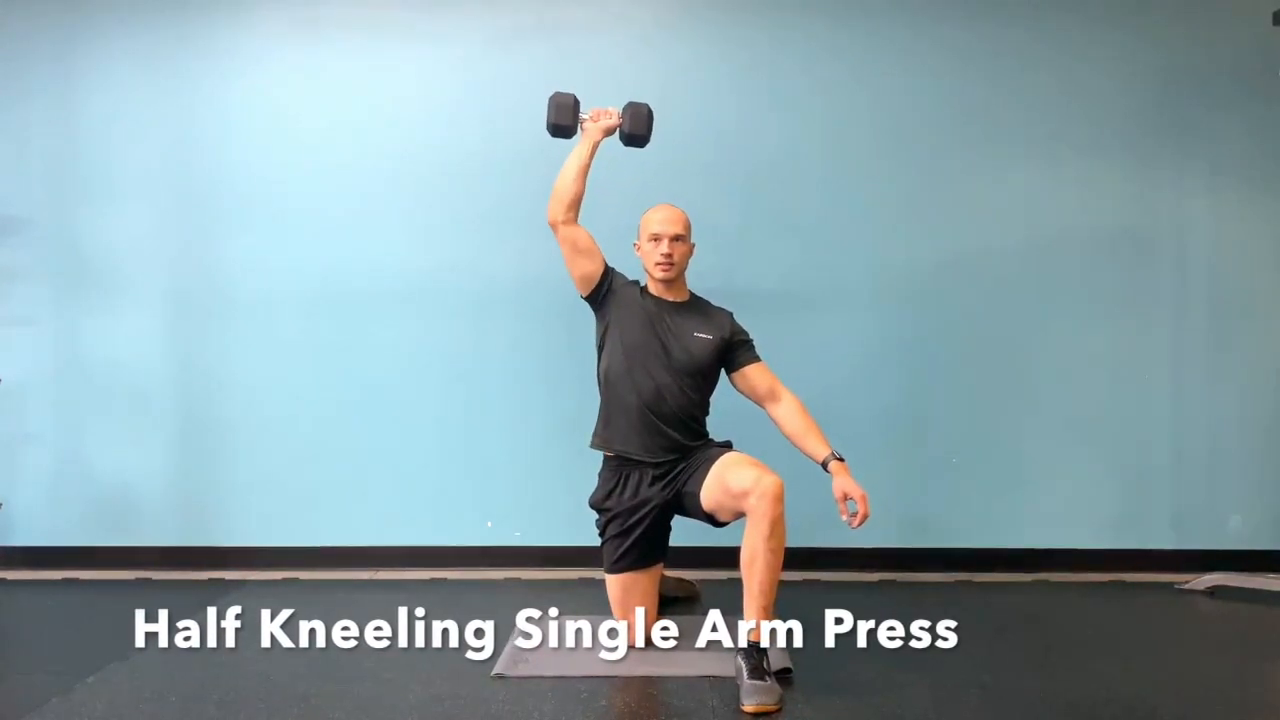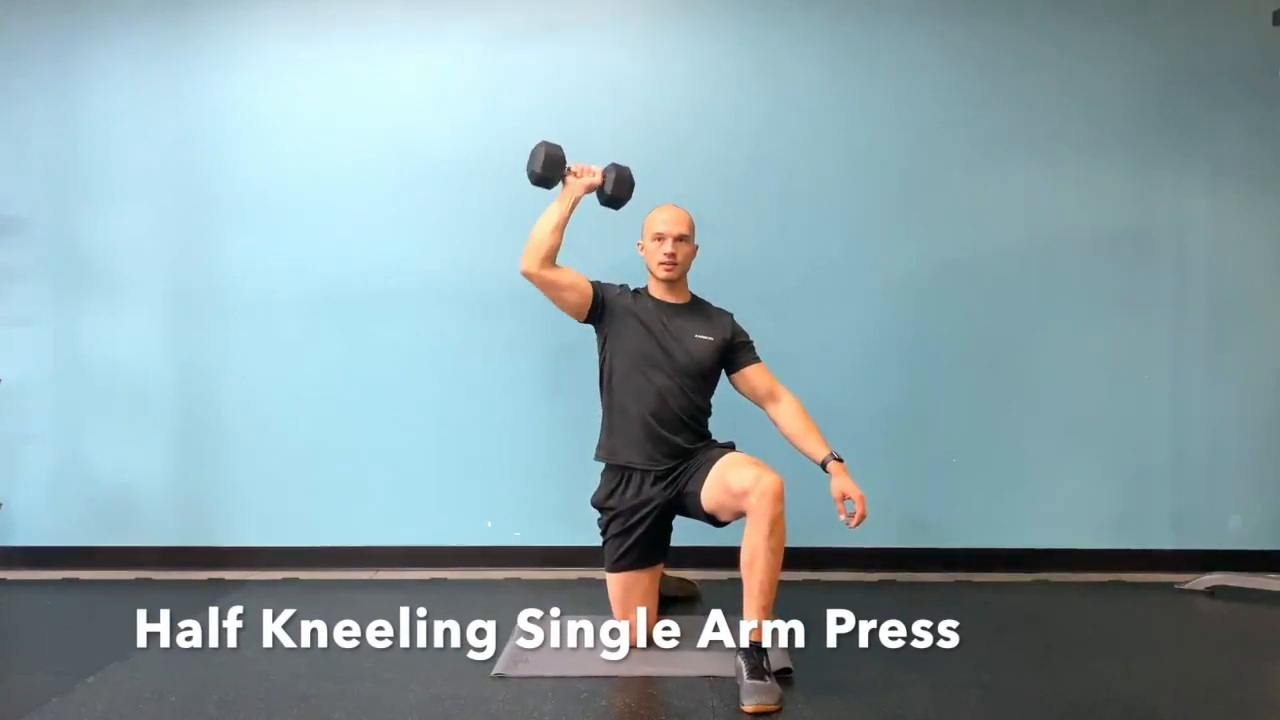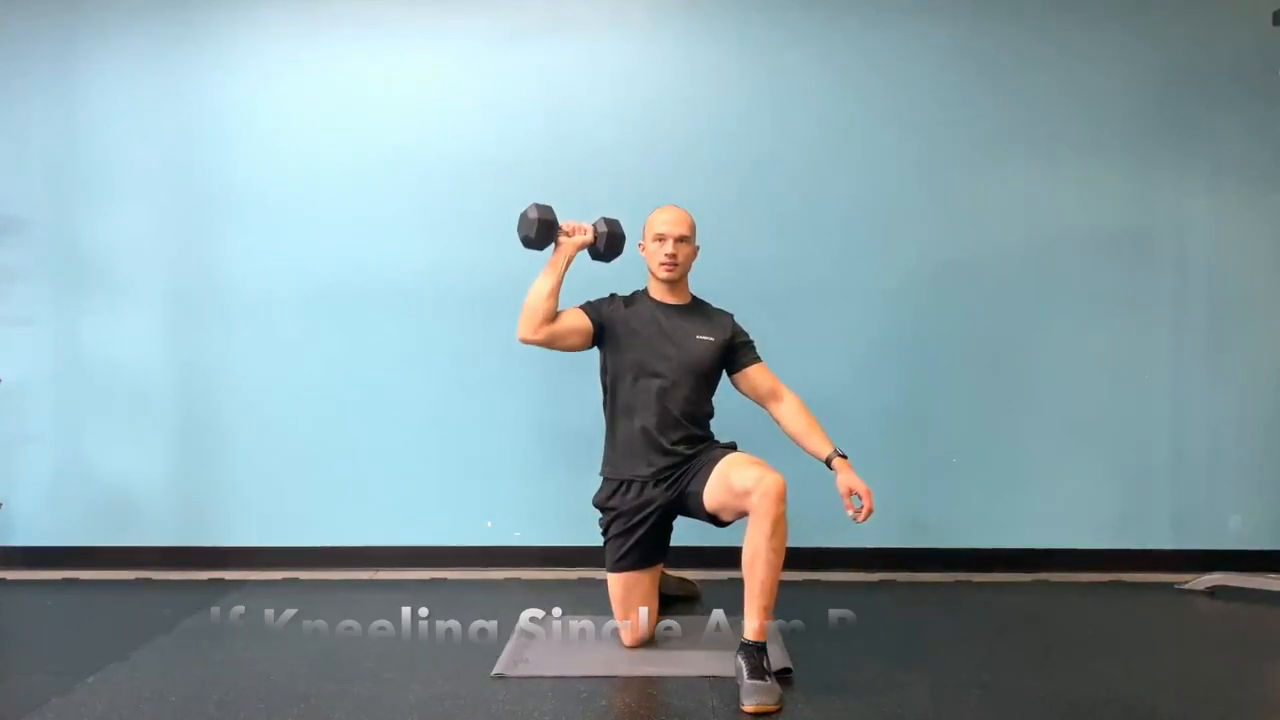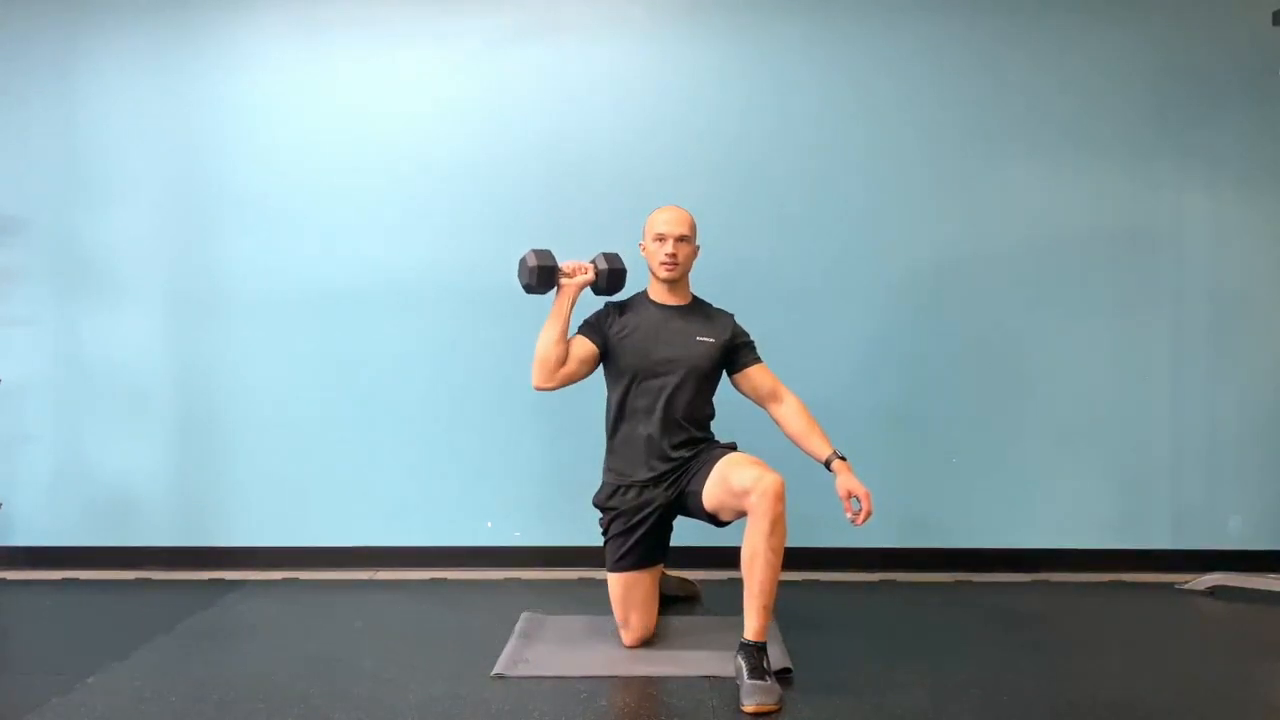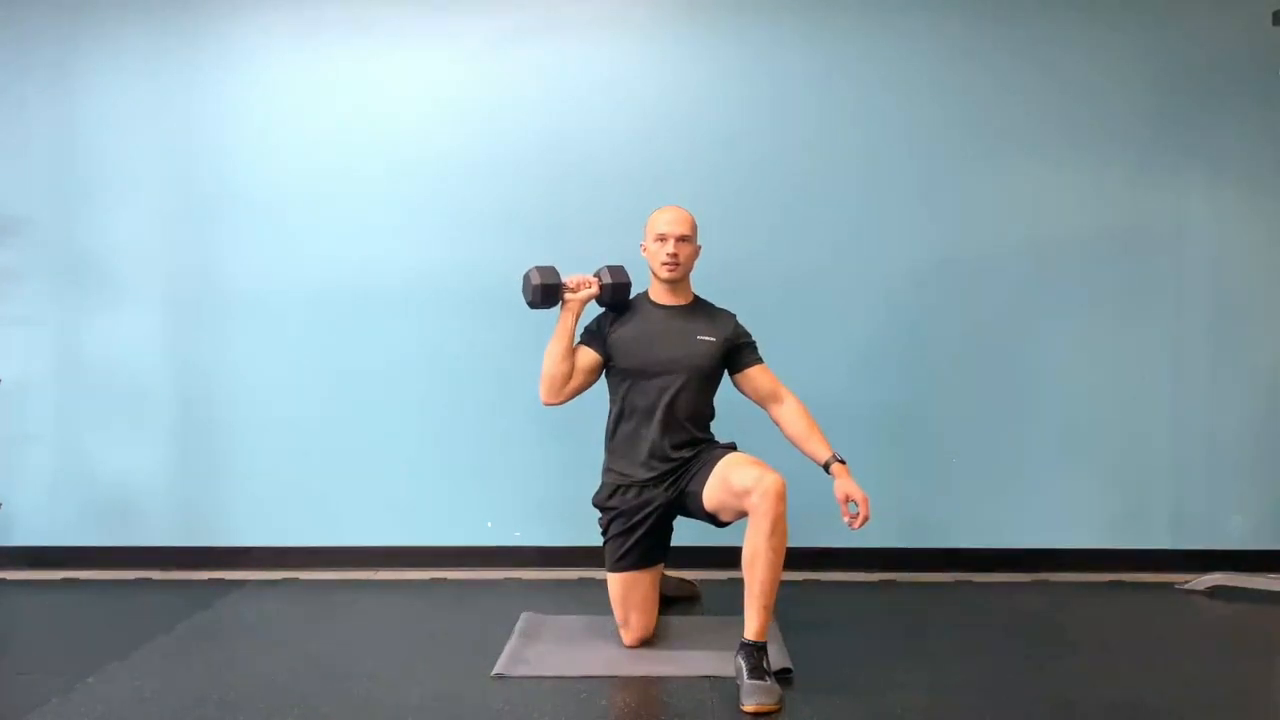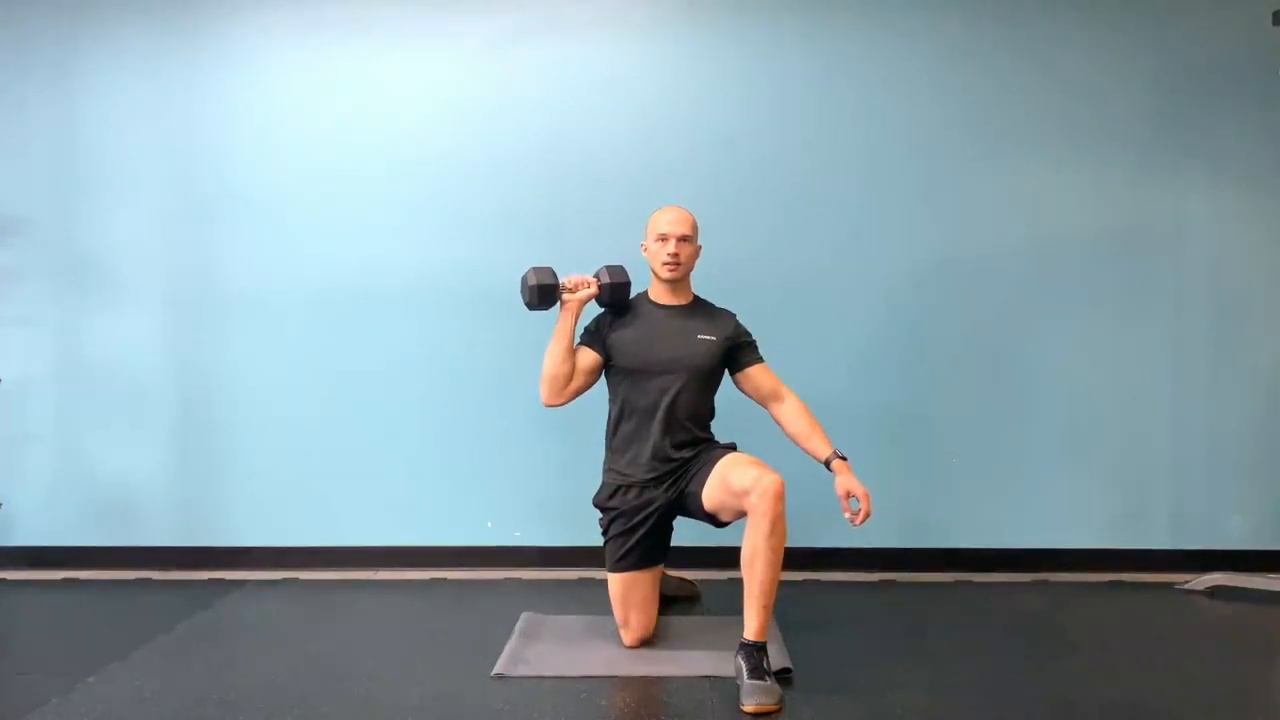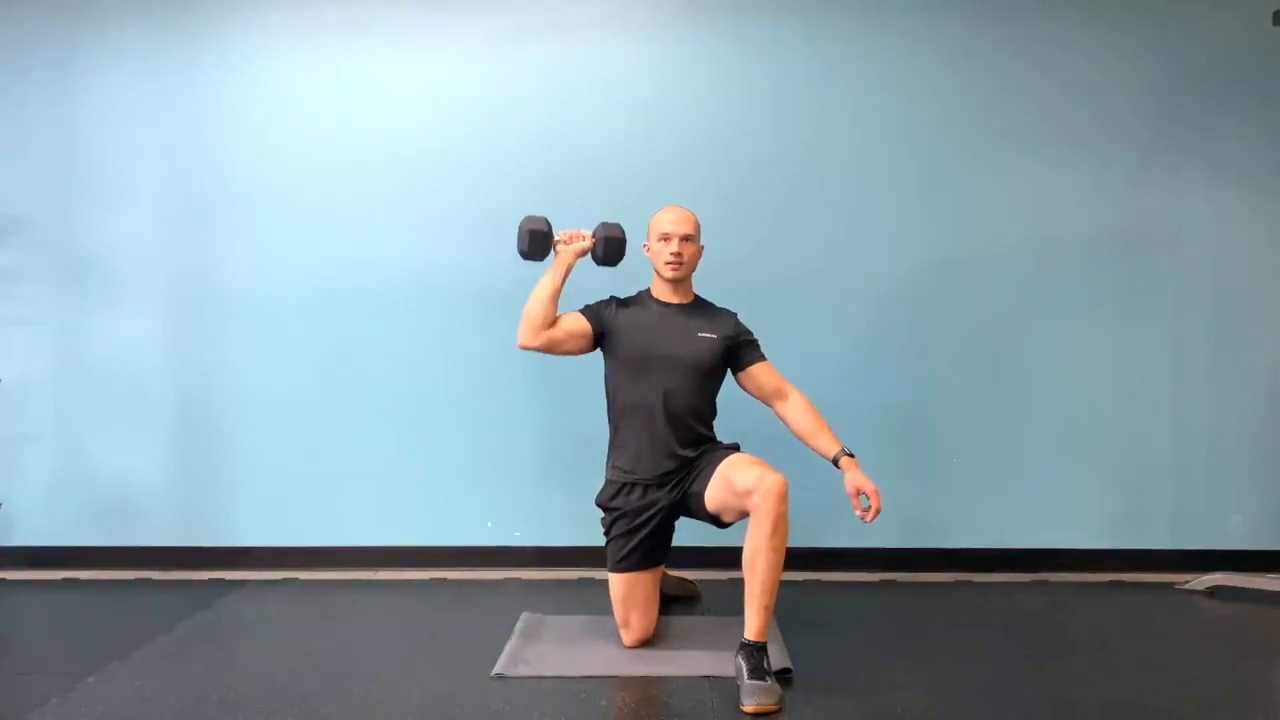
dt=0.3s
person 1, frame 1
left shoulder: (719, 324)
right shoulder: (613, 298)
left elbow: (774, 397)
right elbow: (562, 218)
left wrist: (834, 463)
right wrist: (592, 138)
left hip: (693, 463)
right hip: (627, 477)
left knee: (766, 488)
right knee: (635, 635)
left ankle: (752, 651)
right ankle: (657, 578)
person 1, frame 2
left shoulder: (719, 325)
right shoulder: (614, 305)
left elbow: (774, 398)
right elbow: (535, 267)
left wrist: (833, 464)
right wrist: (573, 192)
left hip: (696, 465)
right hip: (630, 480)
left knee: (766, 488)
right knee: (633, 633)
left ankle: (752, 651)
right ankle: (656, 577)
person 1, frame 3
left shoulder: (721, 326)
right shoulder: (614, 314)
left elbow: (777, 398)
right elbow: (532, 330)
left wrist: (837, 462)
right wrist: (565, 253)
left hip: (697, 465)
right hip: (631, 483)
left knee: (769, 487)
right knee: (634, 635)
left ankle: (752, 650)
right ankle: (654, 577)
person 1, frame 4
left shoulder: (720, 327)
right shoulder: (613, 319)
left elbow: (777, 398)
right elbow: (546, 378)
left wrist: (837, 463)
right wrist: (565, 298)
left hip: (697, 464)
right hip: (631, 481)
left knee: (767, 487)
right knee: (635, 635)
left ankle: (752, 651)
right ankle: (653, 578)
person 1, frame 5
left shoulder: (722, 326)
right shoulder: (614, 321)
left elbow: (778, 400)
right elbow: (553, 392)
left wrist: (835, 466)
right wrist: (569, 312)
left hip: (697, 464)
right hip: (631, 482)
left knee: (768, 487)
right knee: (634, 636)
left ankle: (753, 651)
right ankle: (652, 578)
person 1, frame 6
left shoulder: (722, 326)
right shoulder: (614, 322)
left elbow: (779, 399)
right elbow: (554, 394)
left wrist: (837, 464)
right wrist: (570, 313)
left hip: (697, 465)
right hip: (631, 482)
left knee: (767, 487)
right knee: (634, 635)
left ankle: (752, 651)
right ankle: (652, 577)
person 1, frame 7
left shoulder: (724, 325)
right shoulder: (615, 314)
left elbow: (783, 397)
right elbow: (532, 337)
left wrist: (845, 461)
right wrist: (563, 262)
left hip: (700, 467)
right hip: (633, 482)
left knee: (769, 487)
right knee: (636, 635)
left ankle: (753, 652)
right ankle: (656, 578)
